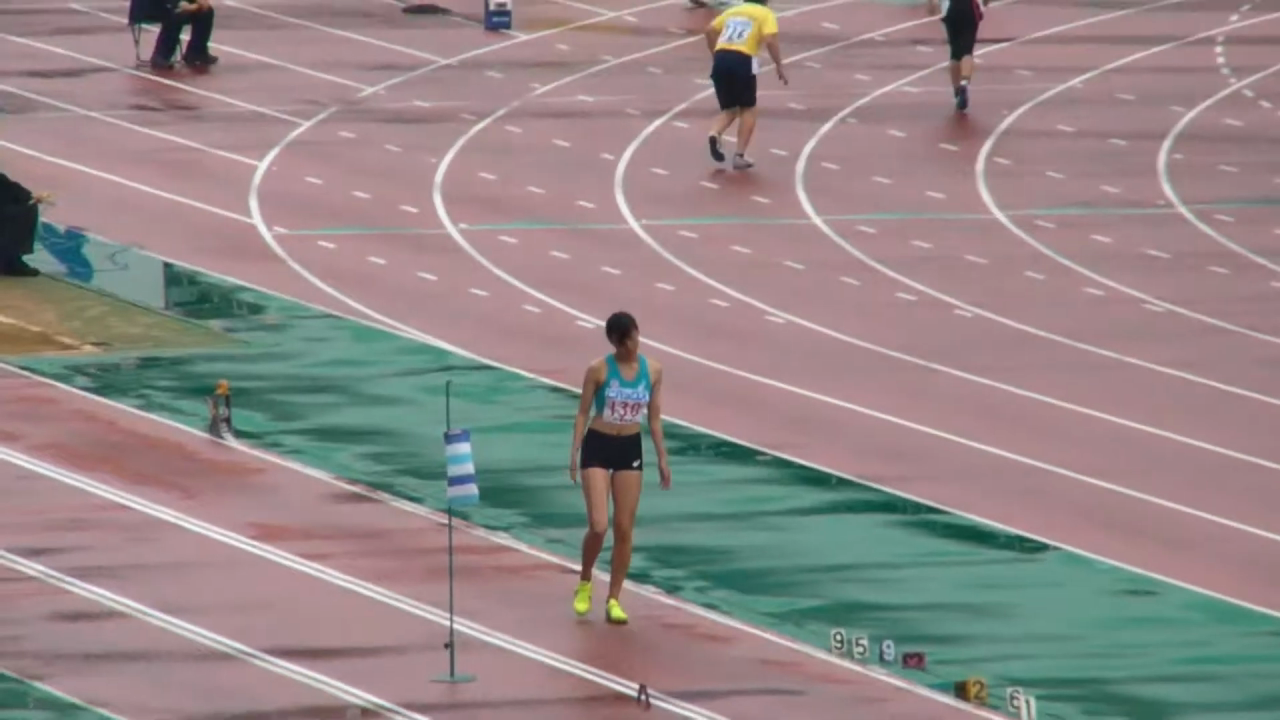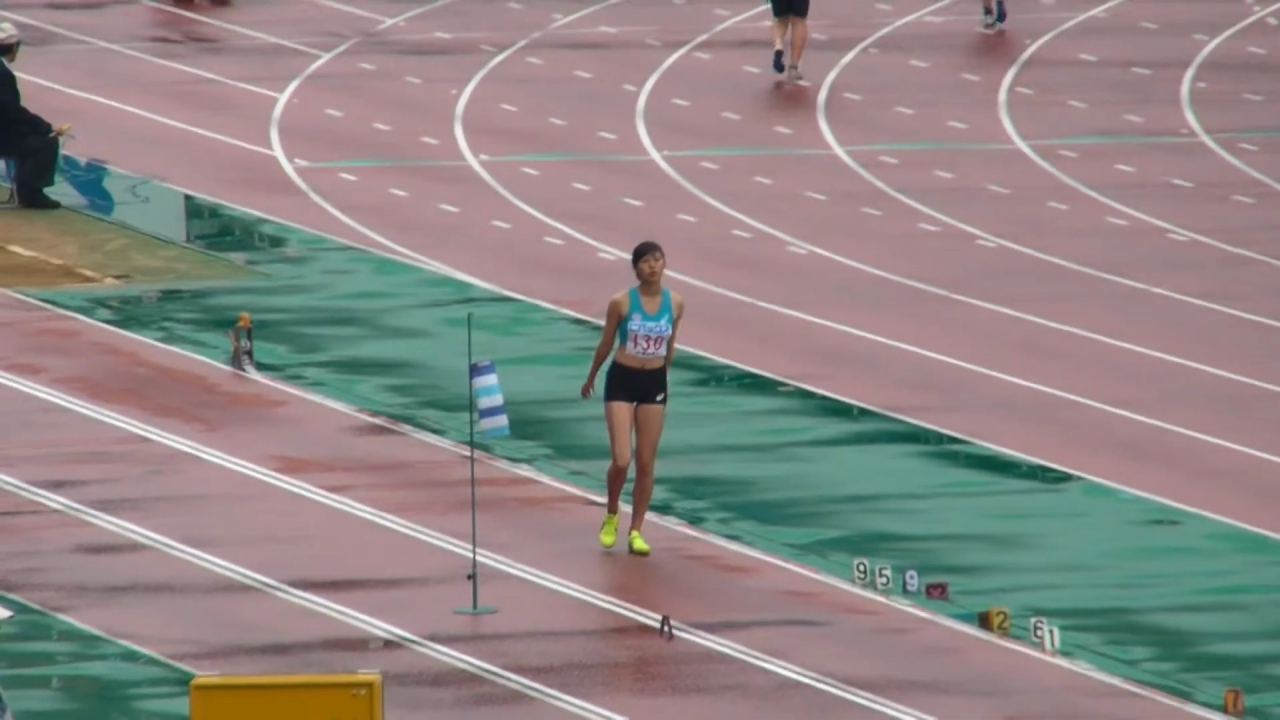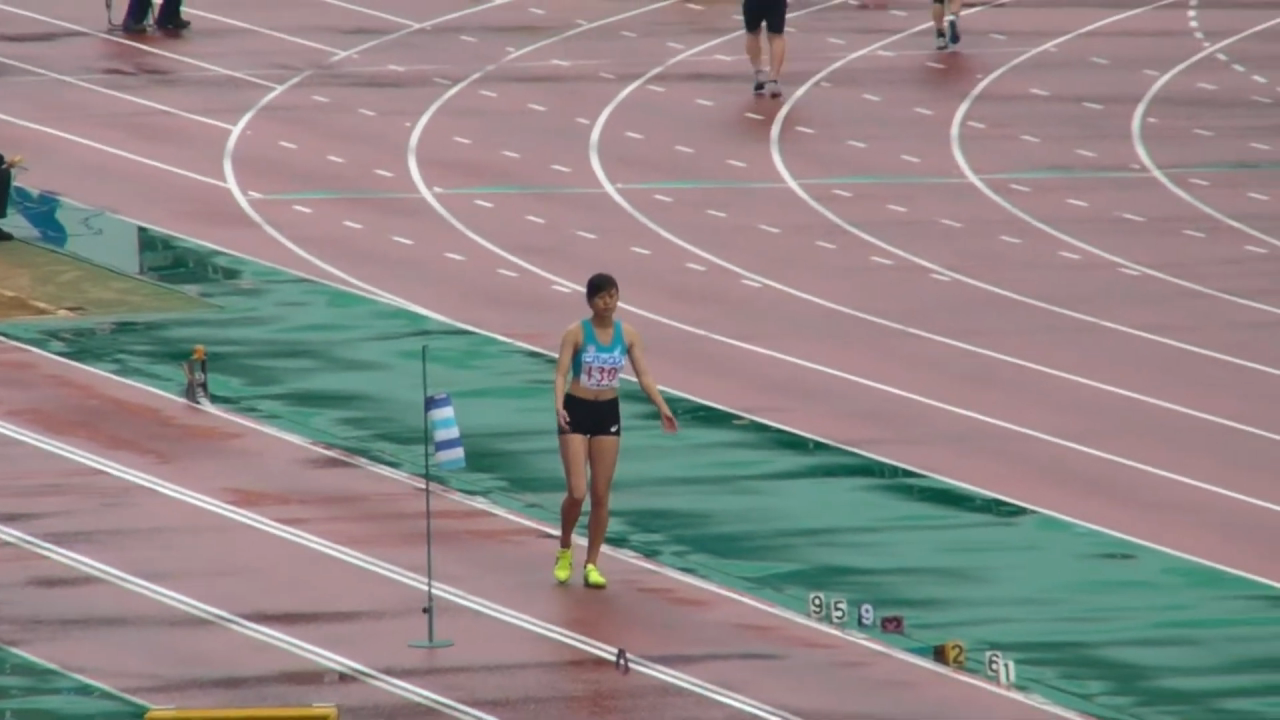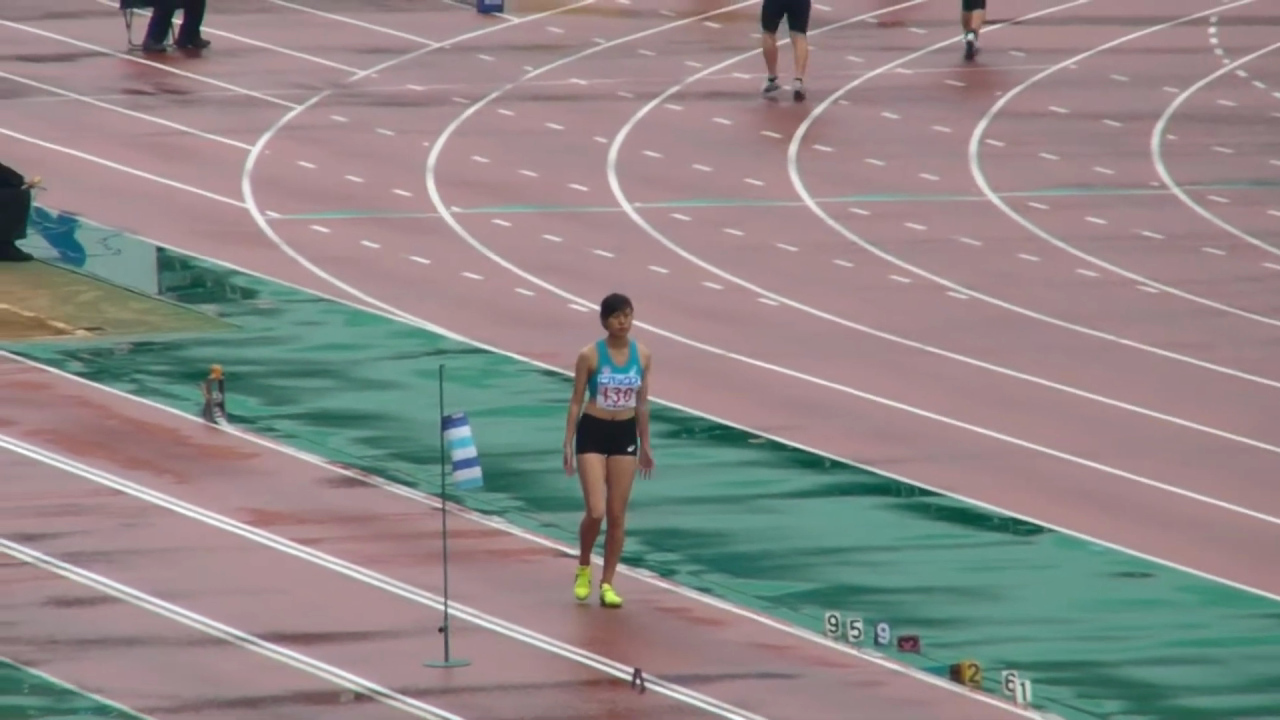
dt=0.7s
person 1, frame 1
left shoulder: (653, 370)
right shoulder: (598, 369)
left elbow: (654, 419)
right elbow: (583, 413)
left wrist: (663, 459)
right wrist: (574, 453)
left hip: (631, 448)
right hip: (598, 447)
left knee: (625, 529)
right knee: (598, 526)
left ankle: (613, 599)
right ankle: (585, 583)
person 1, frame 2
left shoulder: (675, 303)
right shoulder: (620, 302)
right elbow: (606, 343)
left wrist: (665, 382)
right wrist: (590, 378)
left hip: (654, 383)
right hip: (621, 380)
left knee: (646, 462)
right knee: (621, 460)
left ankle: (636, 531)
right ankle: (611, 516)
person 1, frame 3
left shoulder: (628, 334)
right shoulder: (575, 333)
left elbow: (644, 375)
right elbow: (561, 375)
left wrist: (663, 409)
right wrist: (558, 407)
left hip: (608, 412)
right hip: (577, 412)
left knee: (601, 495)
right knee: (577, 493)
left ankle: (591, 564)
right ankle: (564, 551)
person 1, frame 4
left shoulder: (642, 355)
right shoulder: (589, 354)
left elbow: (642, 403)
right elbow: (576, 400)
left wrist: (646, 447)
right wrist: (569, 444)
left hip: (625, 433)
right hip: (593, 433)
left knee: (618, 515)
right knee: (595, 512)
left ankle: (607, 583)
right ankle: (583, 569)
